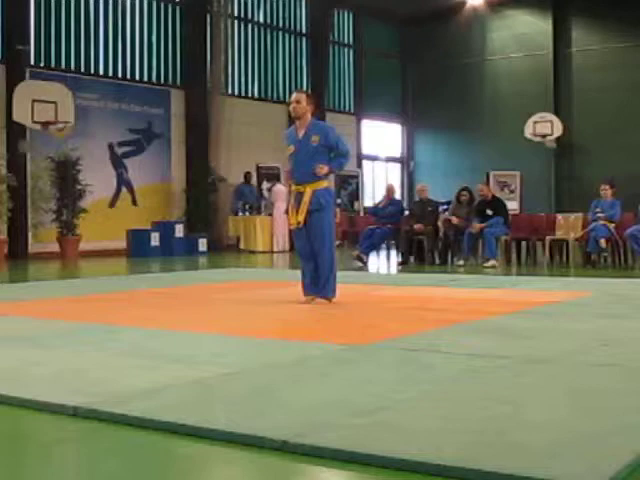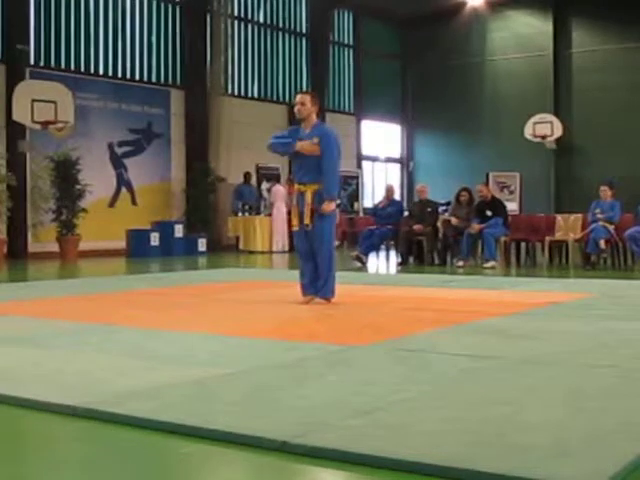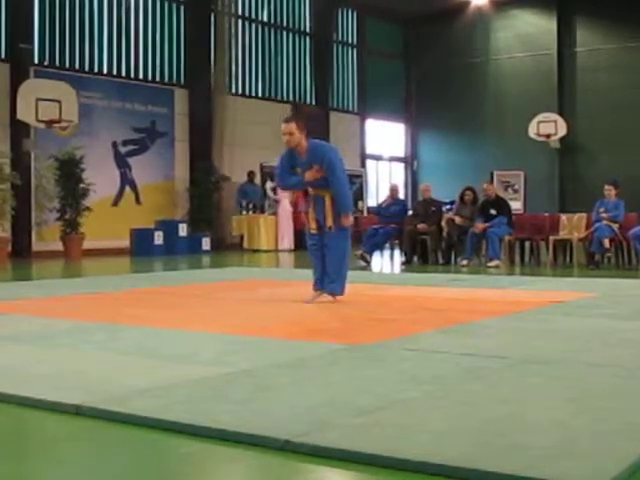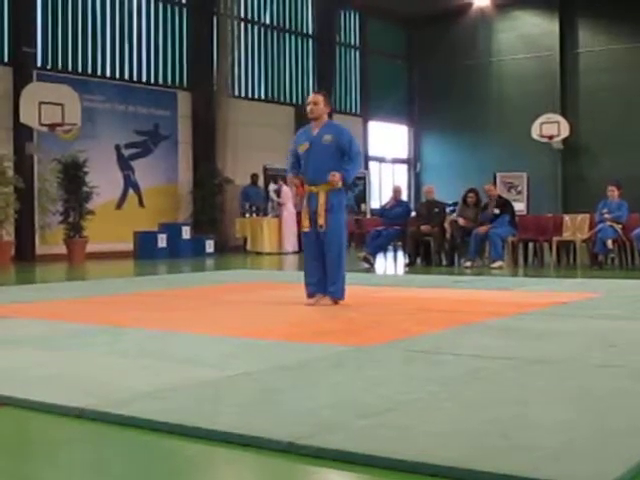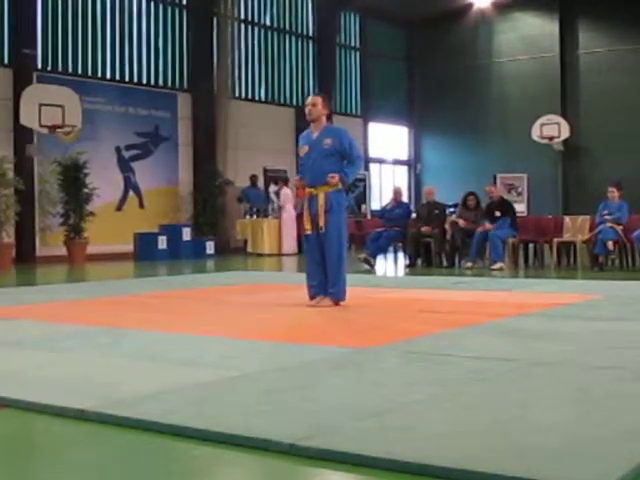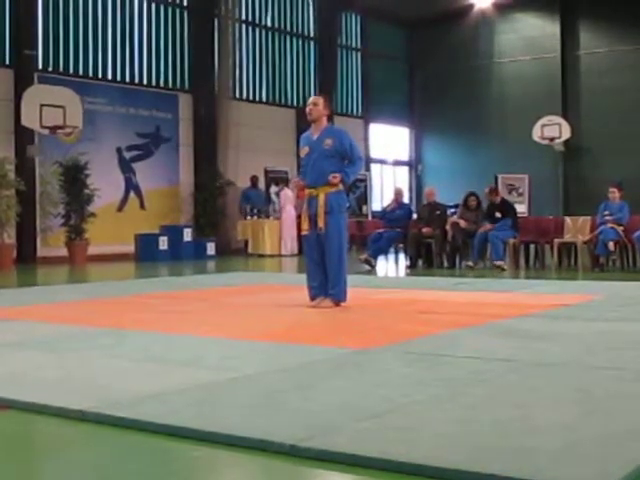
dt=0.7s
person 1, frame 1
left shoulder: (325, 131)
right shoulder: (289, 135)
left elbow: (343, 154)
left wrist: (329, 168)
left hip: (319, 196)
right hip: (297, 197)
left knee: (323, 246)
right knee: (303, 247)
left ankle: (326, 292)
right ankle: (311, 290)
person 1, frame 2
left shoulder: (327, 134)
right shoulder: (293, 133)
left elbow: (331, 169)
right elbow: (273, 143)
left wrist: (330, 199)
right wrist: (297, 146)
left hip: (320, 197)
right hip: (300, 197)
left knee: (323, 246)
right knee: (303, 247)
left ankle: (325, 292)
right ankle: (310, 290)
person 1, frame 3
left shoulder: (325, 152)
right shoulder: (289, 156)
left elbow: (340, 183)
right elbow: (282, 181)
left wrist: (346, 212)
right wrist: (305, 178)
left hip: (335, 199)
right hip: (316, 199)
left knee: (336, 244)
right knee: (315, 243)
left ankle: (332, 289)
right ankle: (320, 287)
person 1, frame 4
left shoulder: (339, 132)
right shoulder: (301, 135)
left elbow: (356, 157)
right elbow: (295, 160)
left wrist: (343, 175)
right wrist: (292, 174)
left hip: (332, 197)
right hip: (310, 197)
left knee: (333, 246)
right knee: (311, 246)
left ankle: (333, 293)
right ankle: (315, 291)
person 1, frame 5
left shoulder: (338, 134)
right shoulder: (303, 137)
left elbow: (357, 159)
left wrist: (343, 177)
right wrist: (300, 179)
left hip: (332, 198)
right hip: (310, 199)
left knee: (334, 247)
right knee: (312, 248)
left ankle: (334, 294)
right ankle: (317, 292)
person 1, frame 6
left shoulder: (339, 135)
right shoulder: (304, 139)
left elbow: (357, 160)
left wrist: (343, 177)
right wrist: (301, 180)
left hip: (332, 199)
right hip: (310, 200)
left knee: (334, 248)
right knee: (312, 249)
left ankle: (334, 295)
right ankle: (317, 293)
